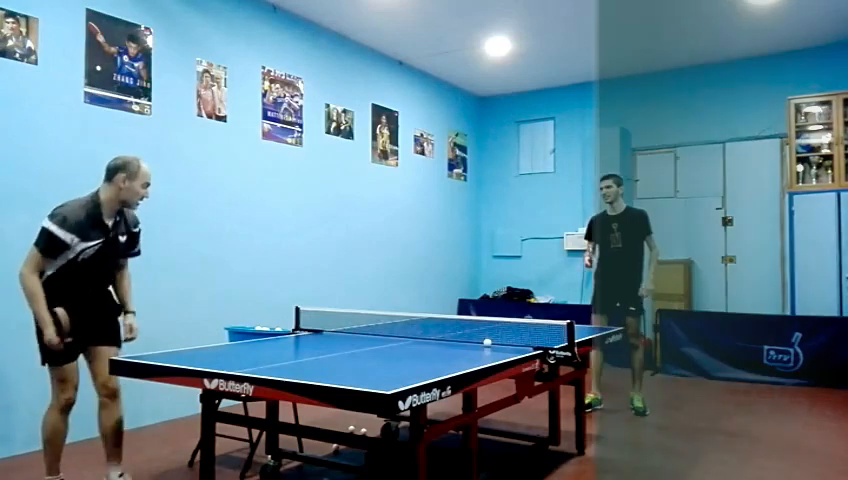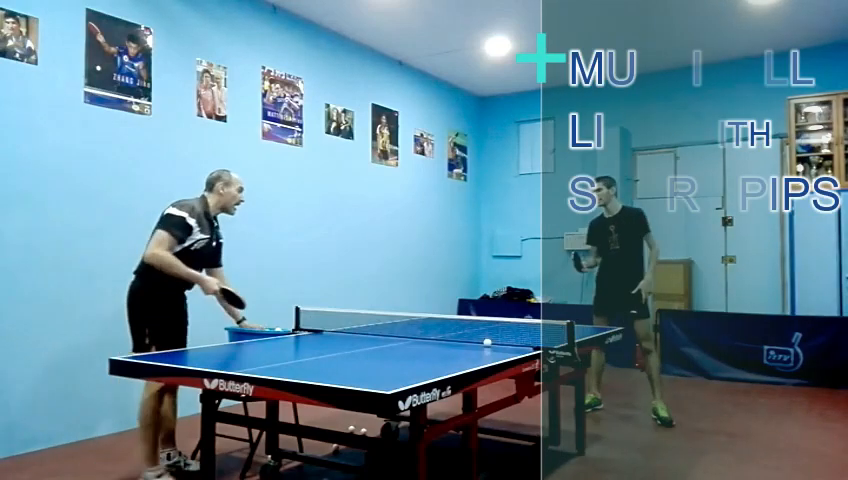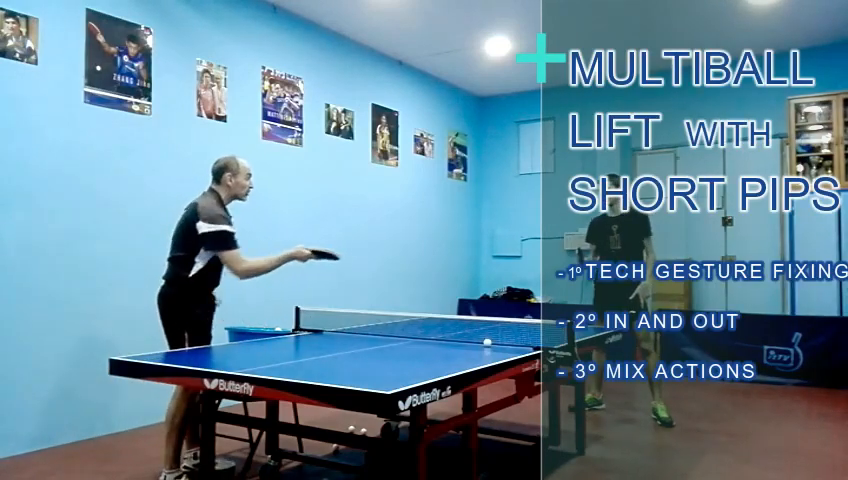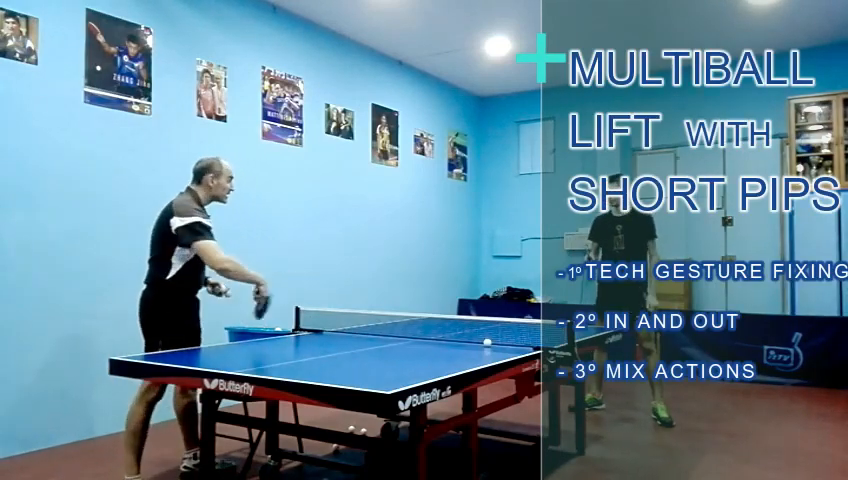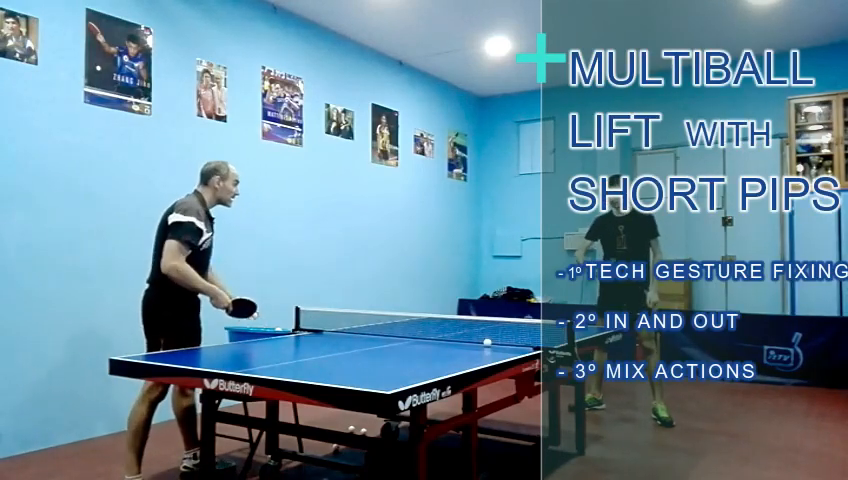
dt=1s
person 1, frame 1
left shoulder: (129, 223)
right shoulder: (68, 218)
right elbow: (29, 272)
left wrist: (128, 312)
right wrist: (46, 323)
left hip: (100, 307)
right hip: (60, 313)
left knee: (110, 389)
right knee: (65, 397)
person 1, frame 2
left shoulder: (213, 230)
right shoulder: (184, 211)
left elbow: (217, 282)
right elbow: (153, 253)
left wrist: (240, 319)
right wrist: (198, 278)
left hip: (173, 302)
right hip: (149, 299)
left knee: (169, 380)
right knee: (158, 381)
left ankle: (168, 455)
person 1, frame 3
left shoulder: (208, 207)
right shoulder: (211, 214)
right elbow: (243, 269)
right wrist: (291, 255)
left hip: (193, 302)
right hip: (183, 304)
right knee: (189, 384)
person 1, frame 4
left shoulder: (193, 210)
right shoulder: (186, 210)
right elbow: (220, 262)
left wrist: (207, 282)
right wrist: (257, 280)
left hip: (182, 306)
right hip: (163, 307)
right knee: (153, 388)
person 1, frame 5
left shoulder: (202, 216)
right shoulder: (188, 211)
right elbow: (171, 266)
left wrist: (232, 301)
right wrist: (213, 293)
left hip: (184, 309)
right hip: (165, 308)
left knee: (186, 382)
right knee: (155, 387)
person 2, frame 1
left shoulder: (638, 216)
right shoulder: (596, 221)
left elbow: (653, 250)
right elbow: (590, 250)
left wrist: (649, 279)
right wrist: (588, 258)
left hip: (631, 286)
right hip: (603, 286)
left knee: (635, 340)
left ankle: (636, 395)
right ankle: (594, 394)
person 2, frame 2
left shoulder: (635, 215)
right shoulder: (595, 225)
left elbow: (653, 248)
left wrist: (647, 278)
right wrist: (586, 264)
left hip: (633, 288)
right hip: (605, 288)
left knee: (647, 345)
left ankle: (658, 403)
right ankle: (594, 395)
person 2, frame 3
left shoulder: (638, 218)
right shoulder: (597, 223)
left elbow: (650, 254)
left wrist: (646, 282)
left hip: (632, 291)
right hip: (605, 291)
left knee: (647, 345)
right knee: (598, 343)
left ankle: (657, 404)
right ankle: (595, 395)
person 2, frame 4
left shoulder: (643, 219)
right shoulder: (600, 222)
left elbow: (653, 256)
right elbow: (593, 253)
left wrist: (651, 292)
right wrist: (592, 259)
left hip: (636, 291)
right hip: (608, 291)
left knee: (649, 345)
right knee: (600, 343)
left ankle: (658, 404)
right ankle: (595, 395)
person 2, frame 5
left shoulder: (645, 219)
right shoulder: (602, 222)
left elbow: (657, 255)
right elbow: (580, 252)
left wrist: (653, 288)
left hip: (638, 291)
right hip: (610, 291)
left knee: (650, 345)
right knee: (600, 343)
left ankle: (658, 404)
right ankle: (595, 395)
